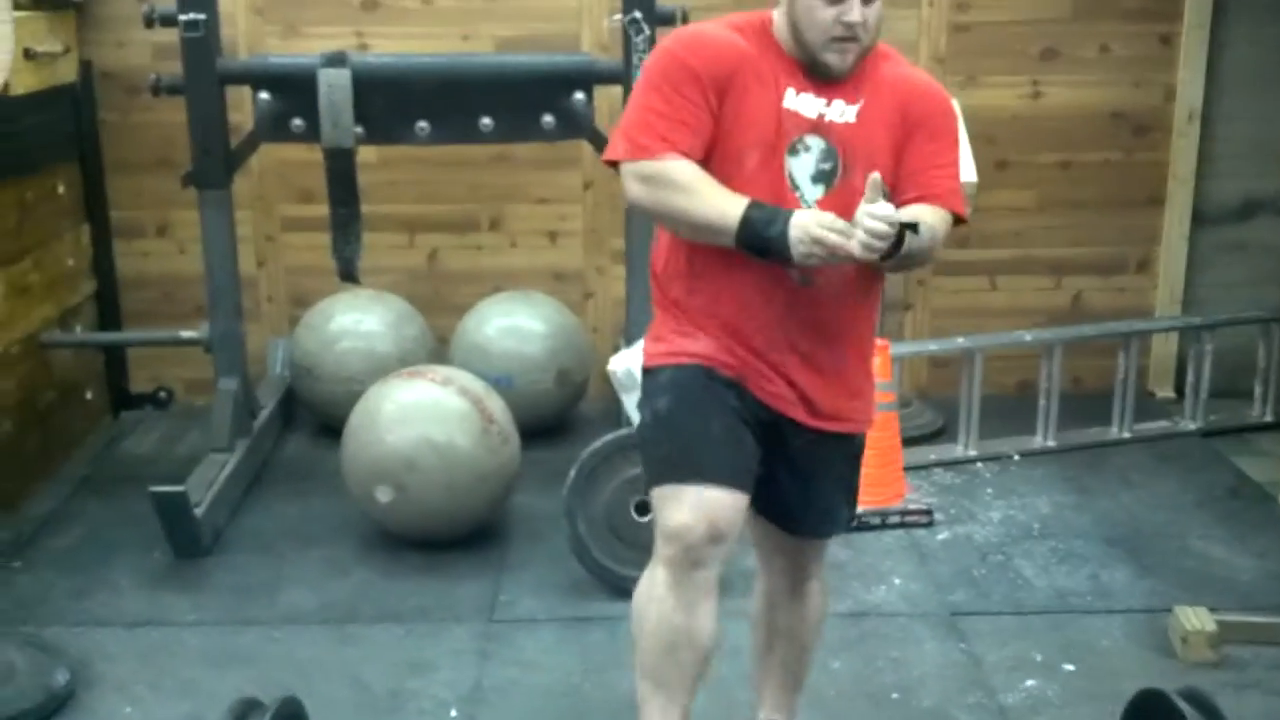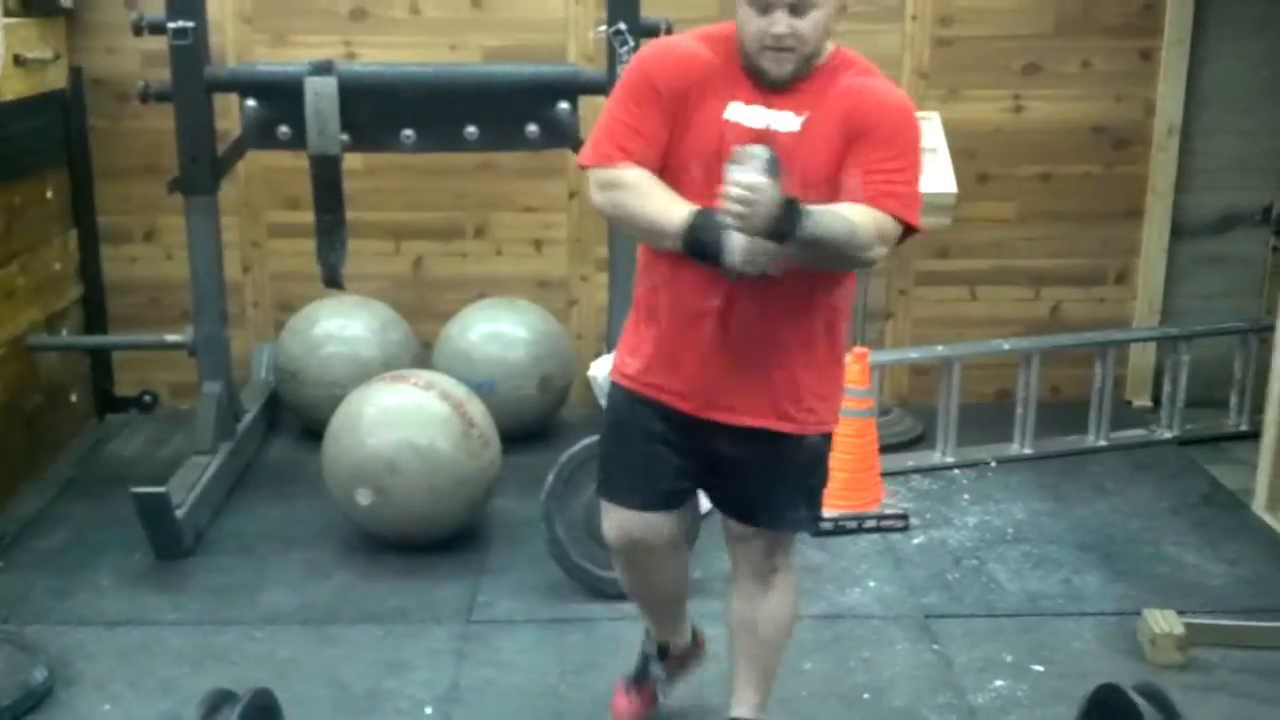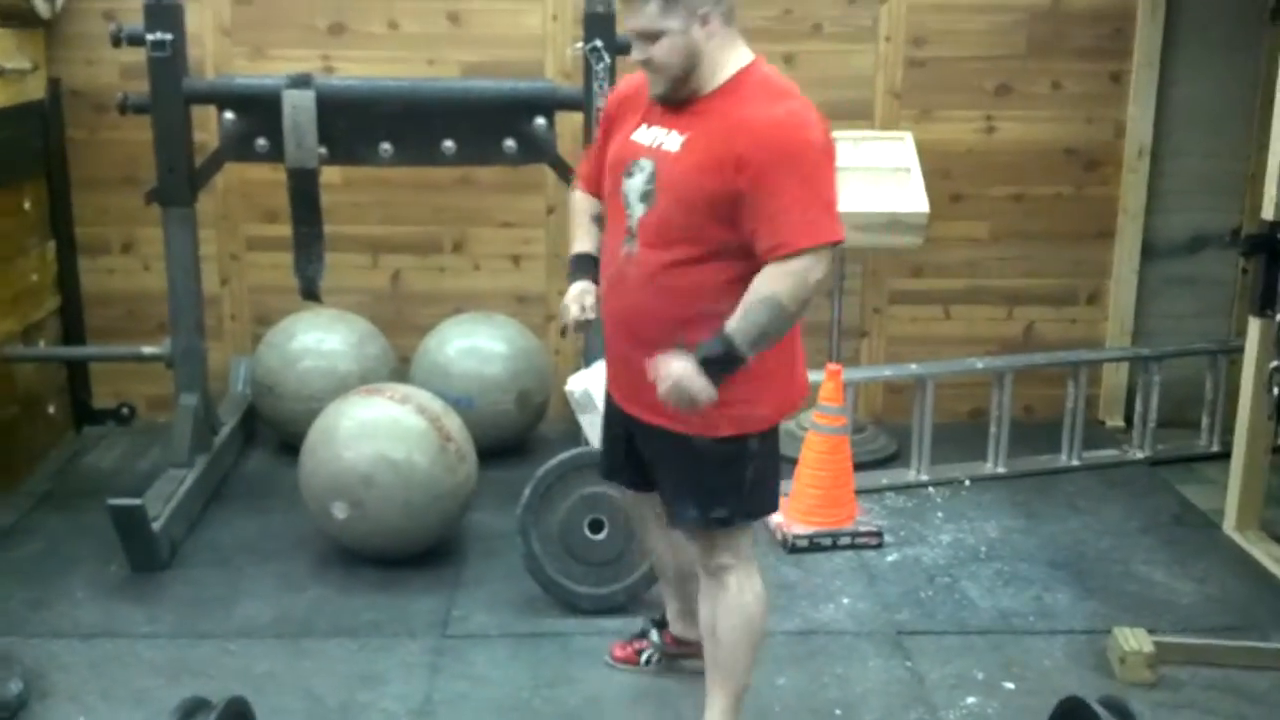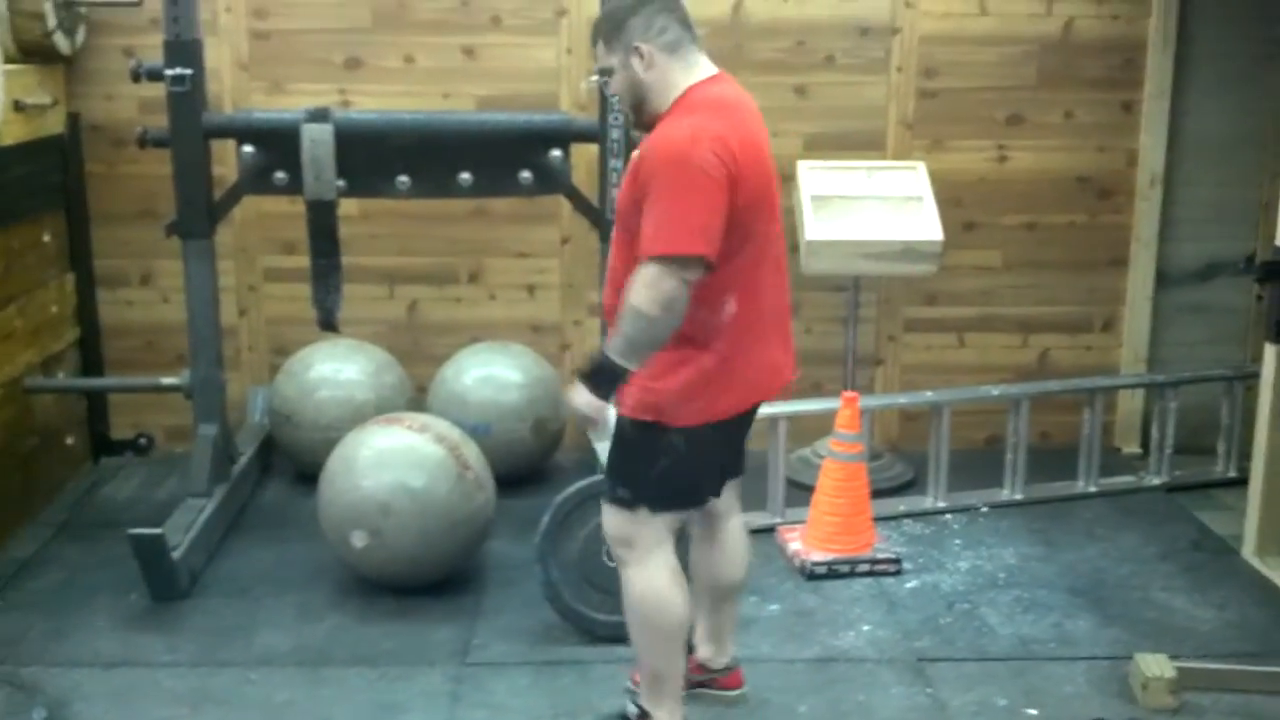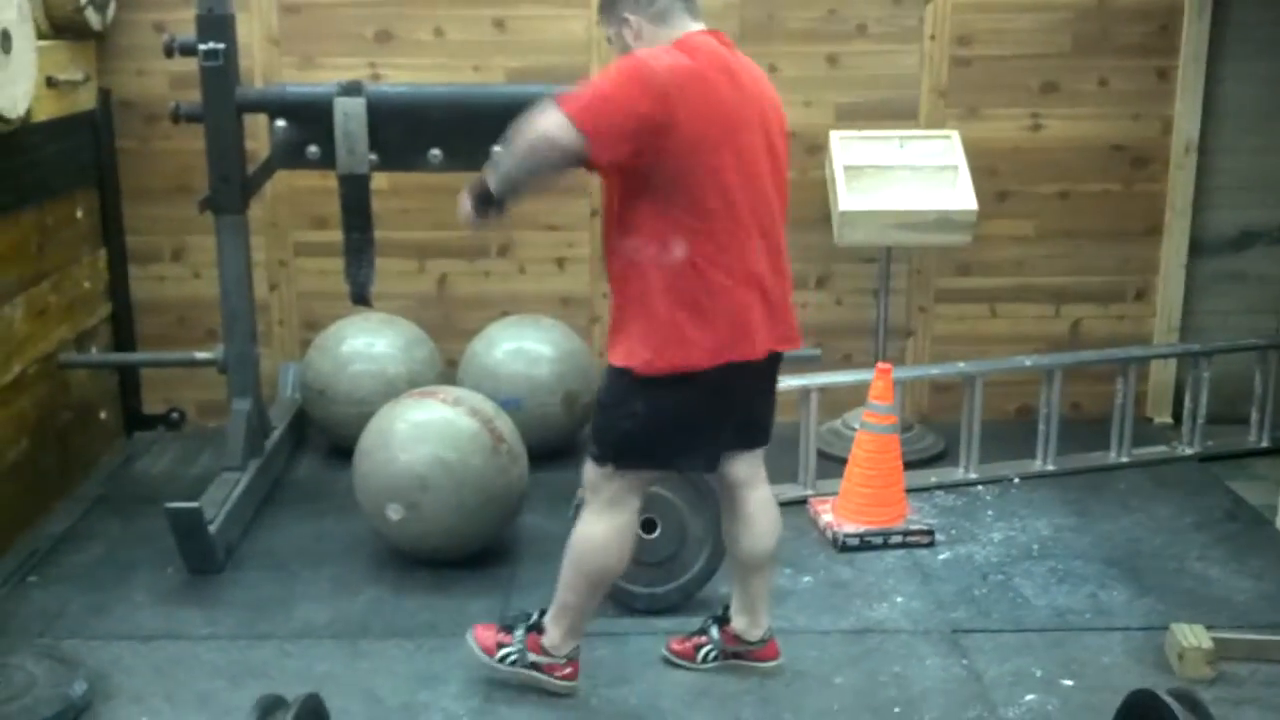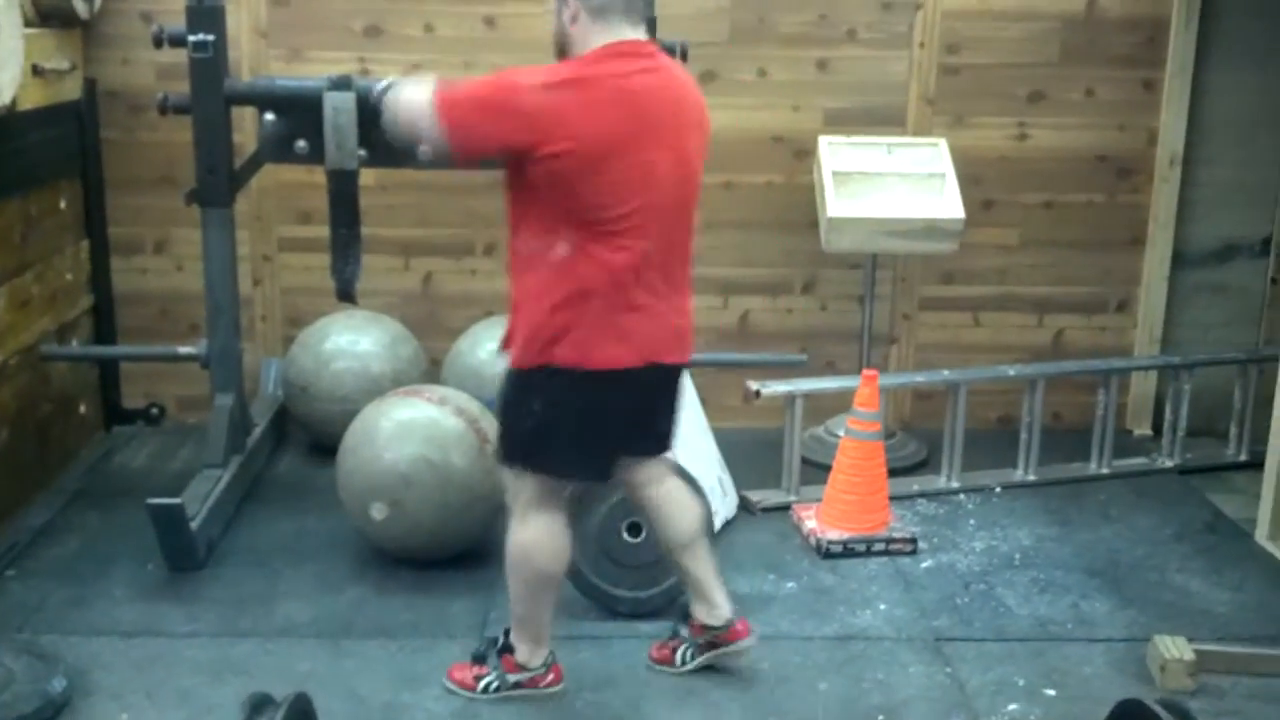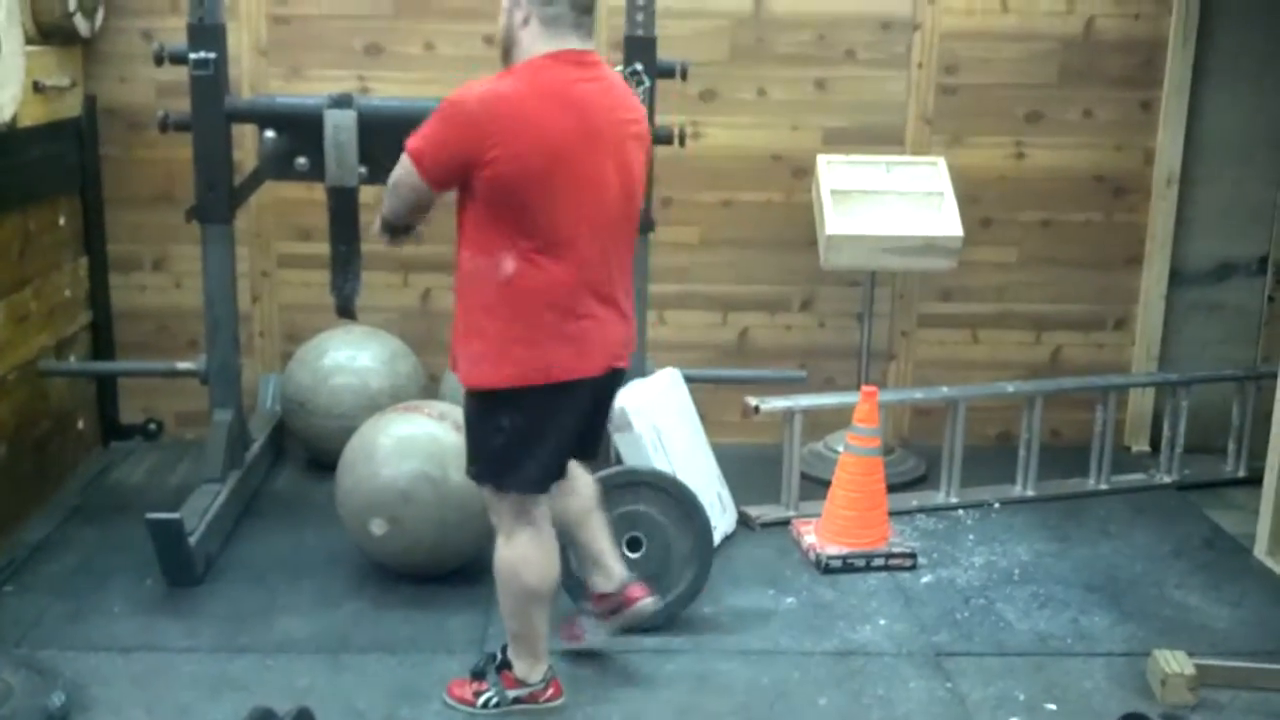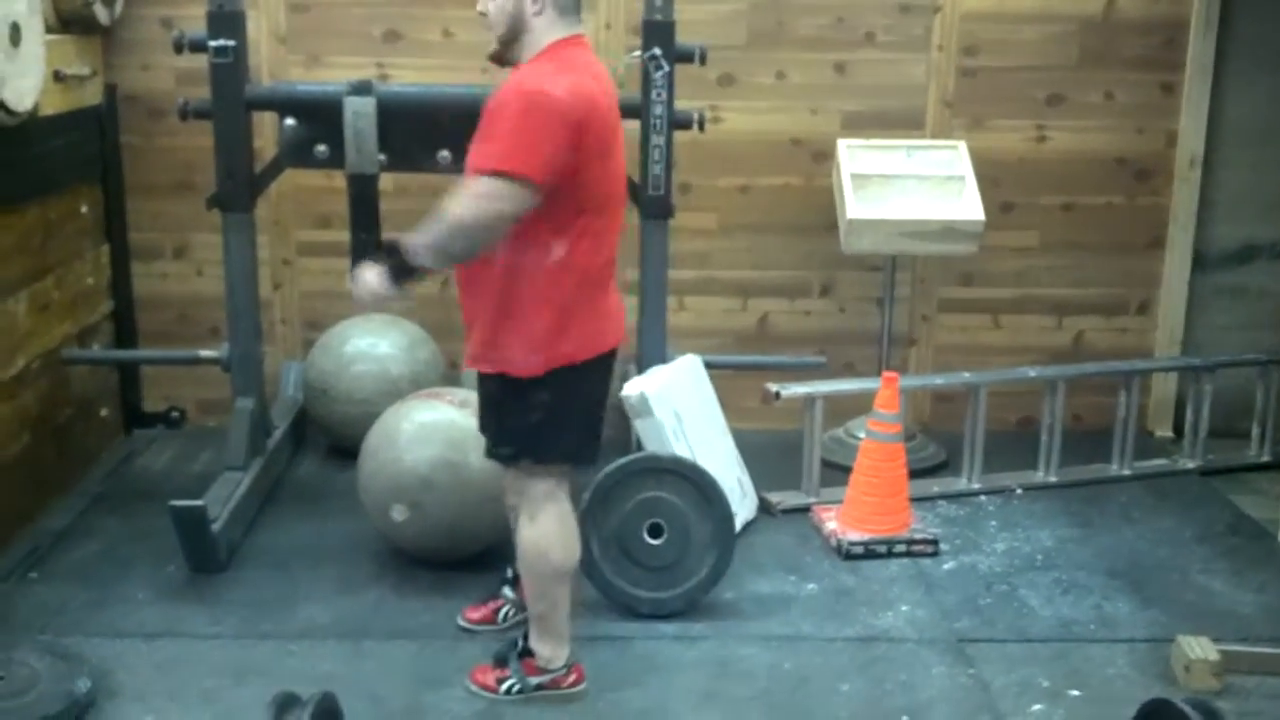
dt=0.3s
person 1, frame 1
left shoulder: (917, 99)
left elbow: (933, 223)
right elbow: (647, 176)
left wrist: (893, 233)
right wrist: (775, 230)
left hip: (826, 381)
right hip: (704, 354)
left knee: (796, 560)
right knee: (693, 536)
person 1, frame 2
left shoulder: (877, 107)
right shoulder: (669, 68)
left elbow: (873, 234)
right elbow: (611, 179)
left wrist: (783, 220)
right wrist: (711, 231)
left hip: (786, 389)
right hip: (662, 368)
left knee: (765, 555)
right knee: (631, 529)
right ankle: (672, 641)
person 1, frame 3
left shoulder: (779, 125)
right shoulder: (631, 100)
left elbow: (800, 265)
right elbow: (590, 193)
left wrist: (714, 361)
right wrist: (586, 271)
left hip: (721, 393)
right hip: (634, 373)
left knee: (722, 554)
right knee: (651, 501)
right ankle: (682, 629)
person 1, frame 4
left shoulder: (688, 140)
right shoulder: (723, 108)
left elbow: (669, 276)
left wrist: (604, 374)
left hip: (692, 377)
right hip: (738, 361)
left knee: (634, 533)
right knee: (708, 507)
right ankle: (710, 658)
person 1, frame 5
left shoulder: (653, 78)
right shoulder: (742, 77)
left elbow: (549, 133)
left wrist: (488, 189)
left hip: (679, 335)
right hip: (752, 324)
left knee: (610, 489)
right knee: (742, 473)
left ankle: (552, 646)
right ankle: (750, 630)
person 1, frame 6
left shoulder: (545, 98)
right shoulder: (683, 94)
left elbow: (418, 114)
left wrist: (397, 97)
left hip: (574, 339)
right hip: (657, 331)
left knee: (536, 496)
right knee: (645, 468)
left ankle: (528, 659)
right ankle: (715, 616)
person 1, frame 7
left shoulder: (486, 107)
right shoulder: (623, 104)
left elbow: (409, 187)
left wrist: (392, 222)
left hip: (524, 352)
right hip: (600, 339)
left knee: (515, 511)
right knee: (555, 466)
right ankle: (613, 586)
person 1, frame 8
left shoulder: (541, 93)
right shoulder: (572, 70)
left elbow: (485, 205)
left wrist: (398, 263)
left hip: (548, 334)
right hip: (561, 323)
left knee: (537, 488)
right knee: (521, 473)
left ankle: (549, 658)
right ankle: (531, 589)
